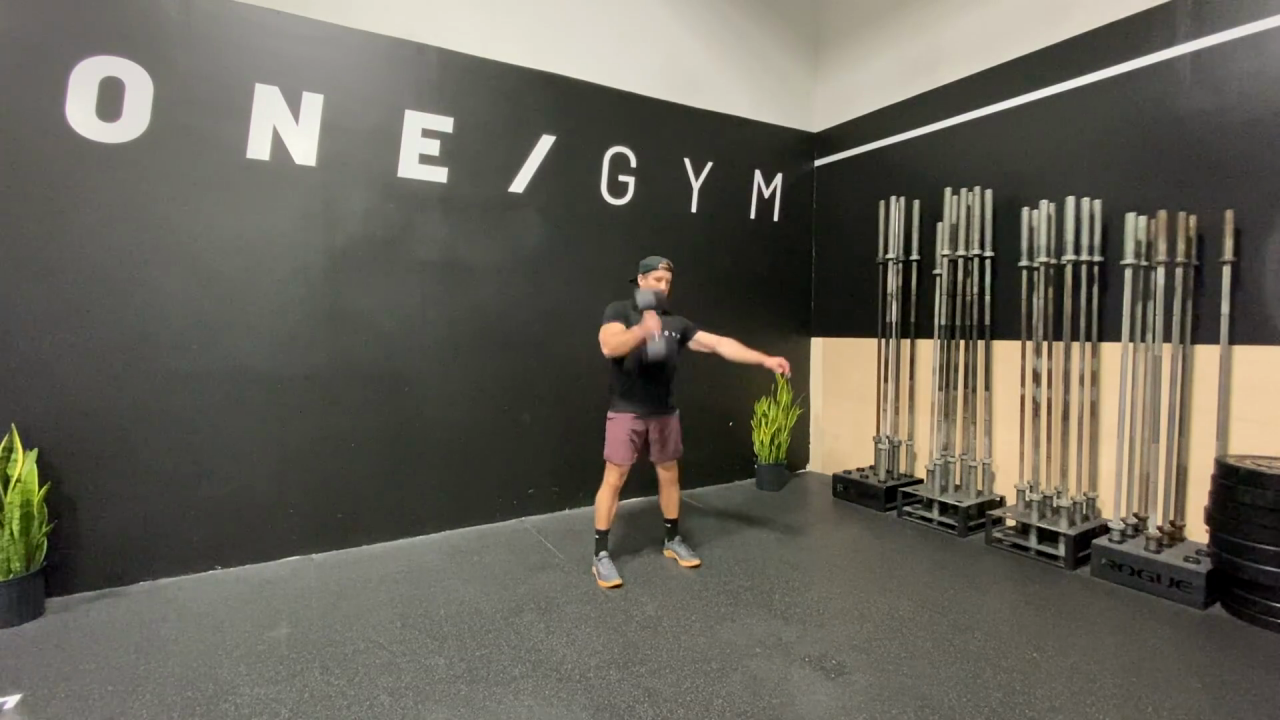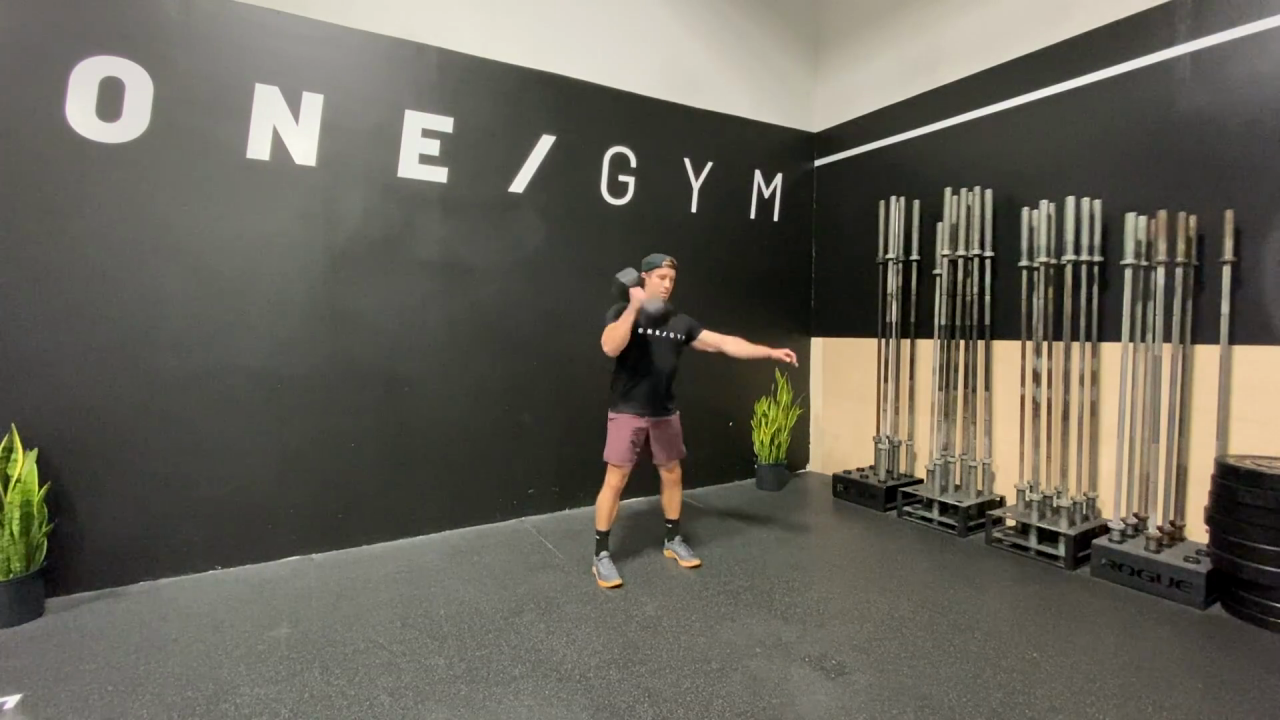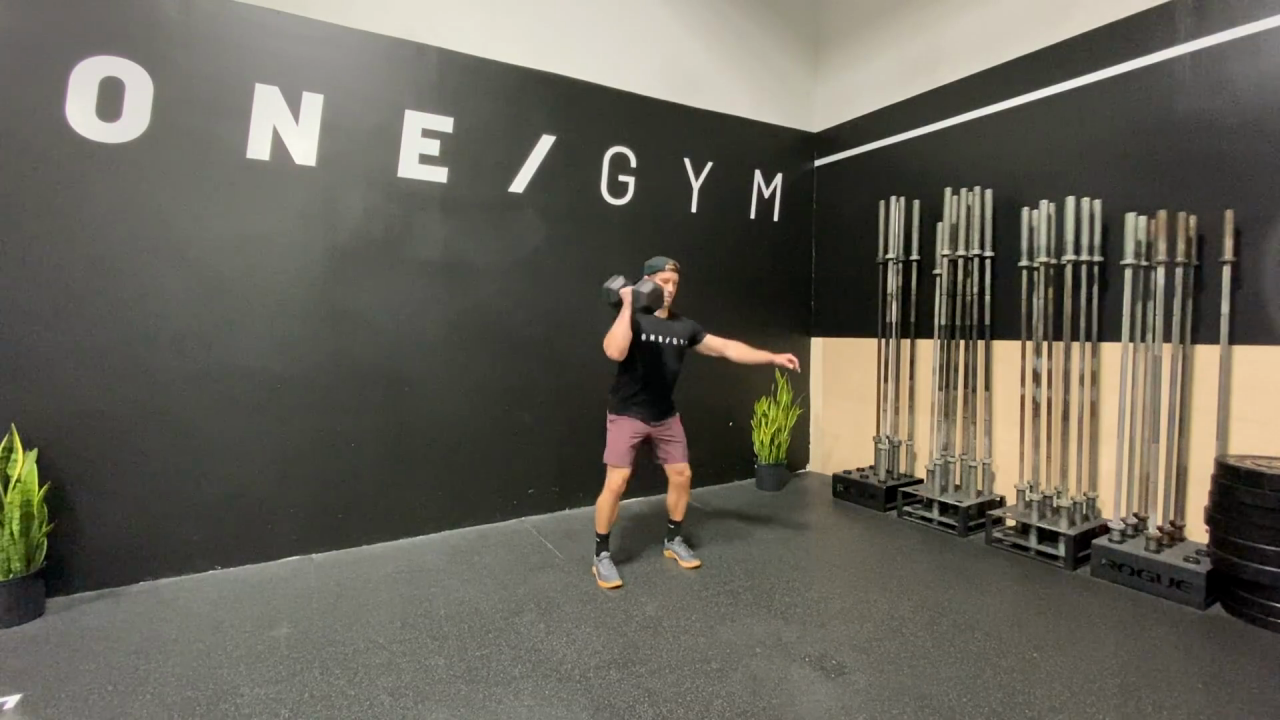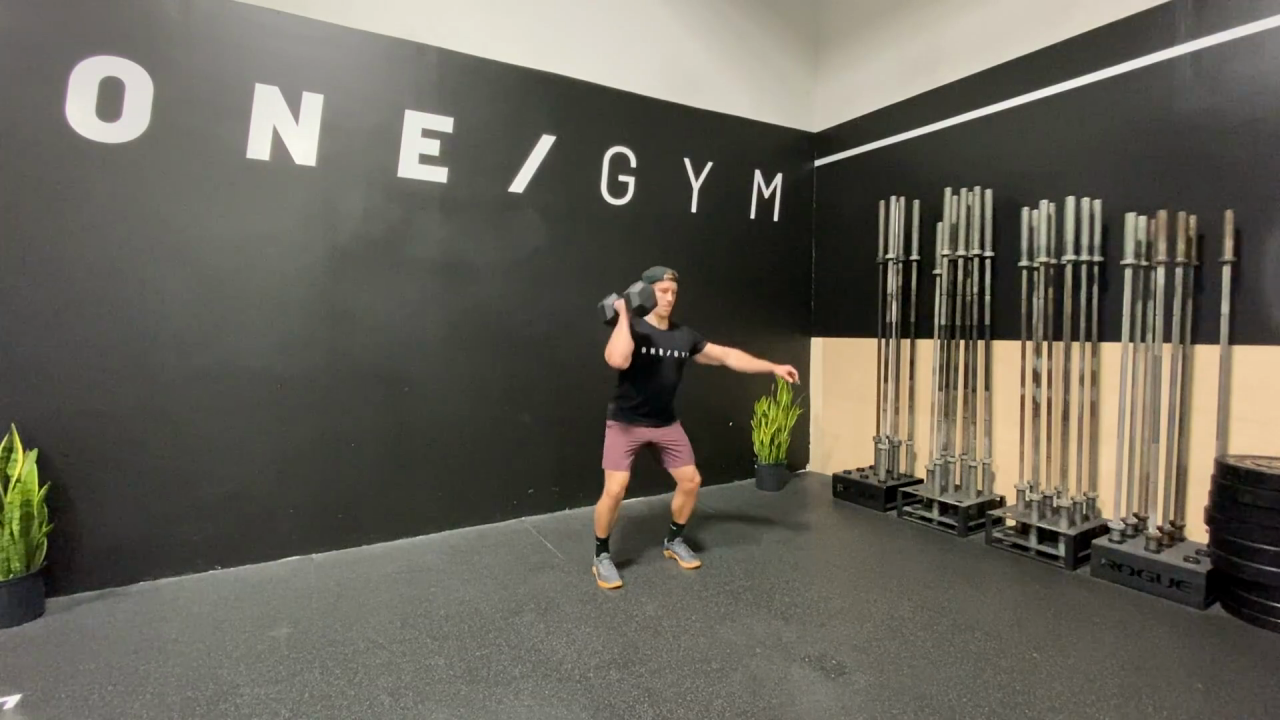
dt=0.1s
person 1, frame 1
left shoulder: (676, 322)
right shoulder: (620, 310)
left elbow: (718, 344)
right elbow: (609, 346)
left wrist: (764, 359)
right wrist: (643, 330)
left hip: (664, 411)
right hip: (626, 410)
left knee: (669, 475)
right knee: (614, 479)
left ankle: (672, 540)
right ankle: (601, 553)
person 1, frame 2
left shoulder: (680, 321)
right shoulder: (623, 312)
left elbow: (723, 344)
right elbow: (611, 347)
left wrist: (770, 352)
right wrist: (634, 307)
left hip: (664, 413)
right hip: (627, 412)
left knee: (672, 476)
right knee: (616, 482)
left ankle: (672, 540)
right ankle: (601, 554)
person 1, frame 3
left shoulder: (684, 326)
right shoulder: (630, 319)
left elbow: (727, 347)
right elbow: (615, 351)
left wrist: (772, 357)
right wrist: (627, 306)
left hip: (665, 416)
right hip: (626, 415)
left knee: (681, 478)
right knee: (616, 485)
left ankle: (673, 540)
right ankle: (602, 554)
person 1, frame 4
left shoulder: (684, 336)
right shoulder: (631, 330)
left elbow: (726, 356)
right elbow: (618, 360)
left wrist: (772, 367)
right wrist: (623, 316)
left hip: (665, 423)
right hip: (626, 423)
left knee: (690, 481)
right knee: (615, 490)
left ankle: (674, 541)
right ankle: (601, 555)
